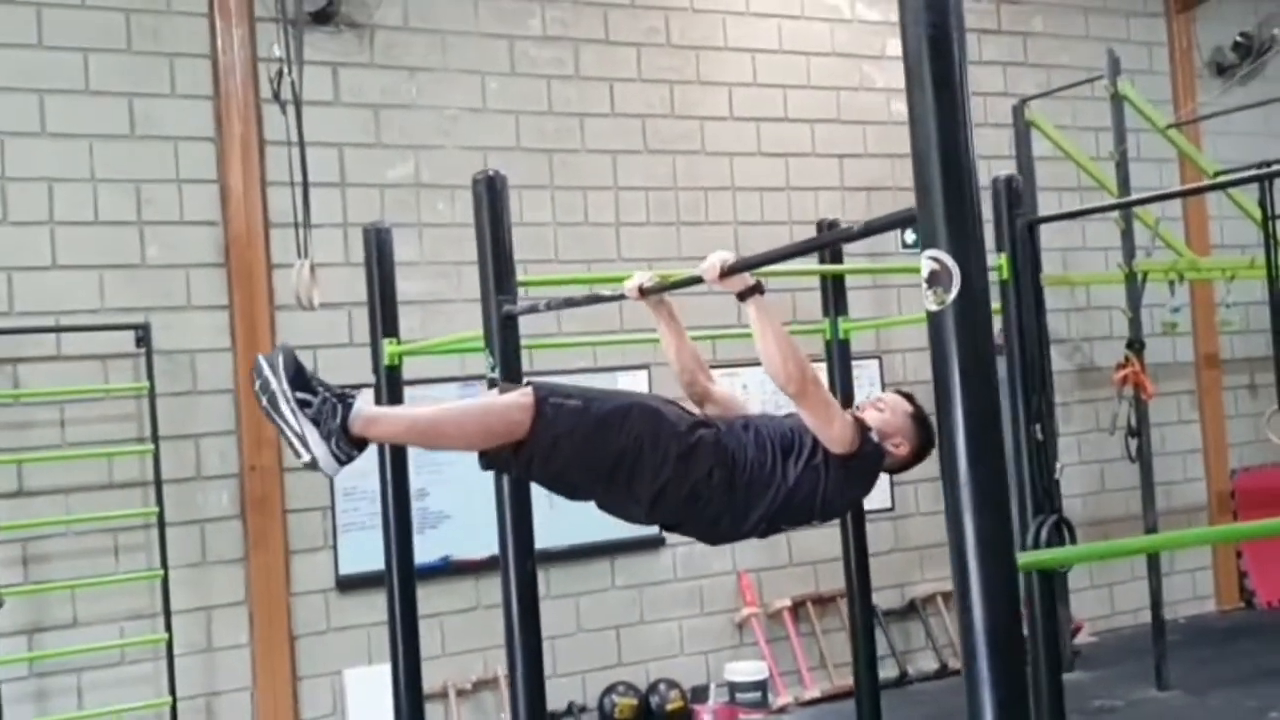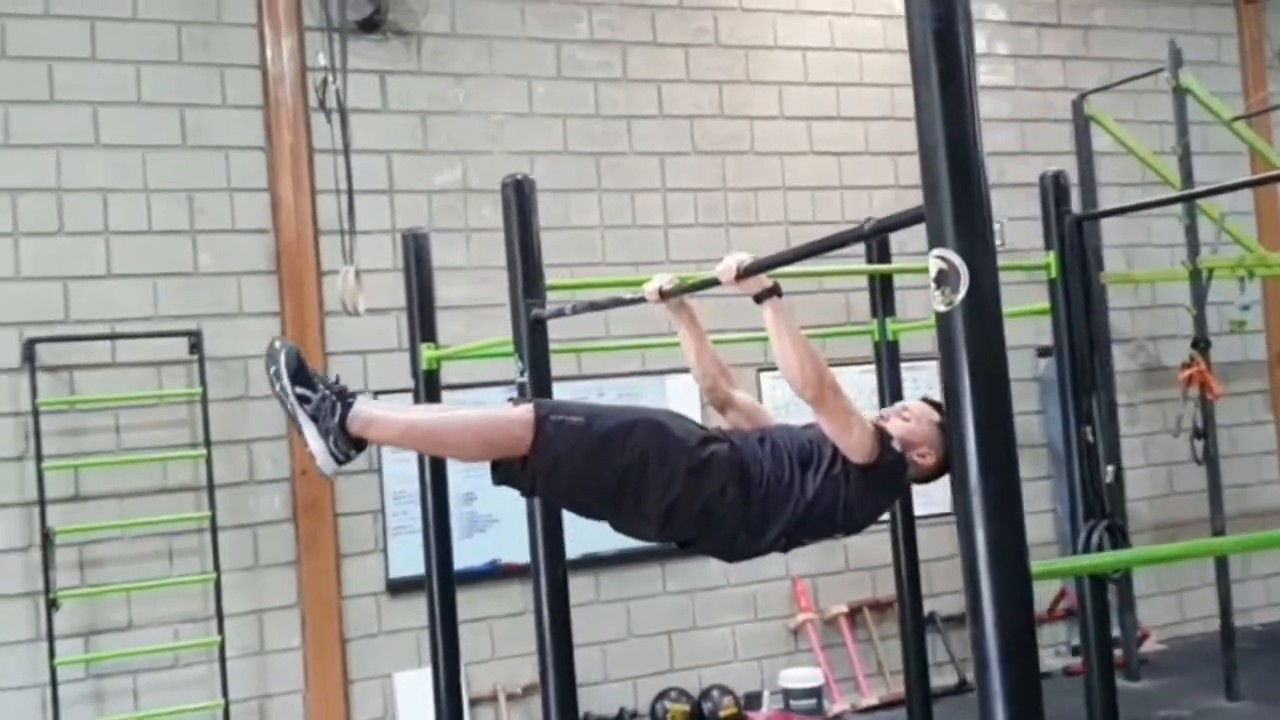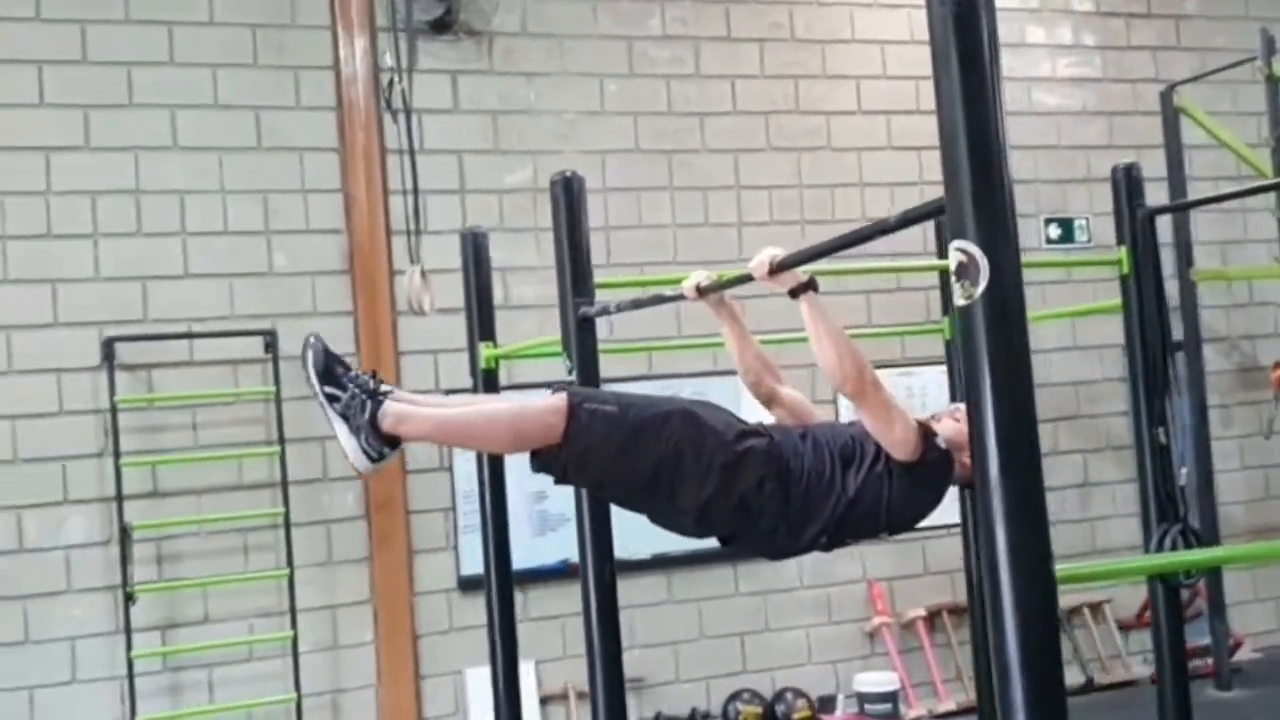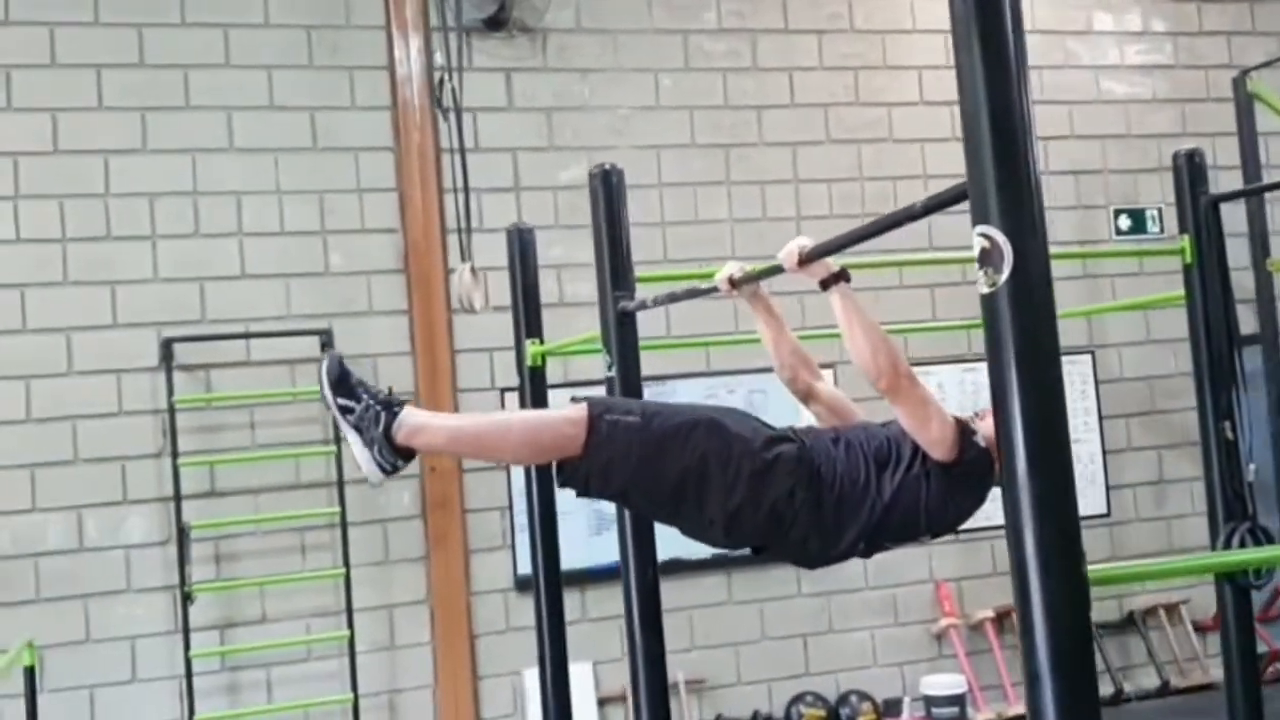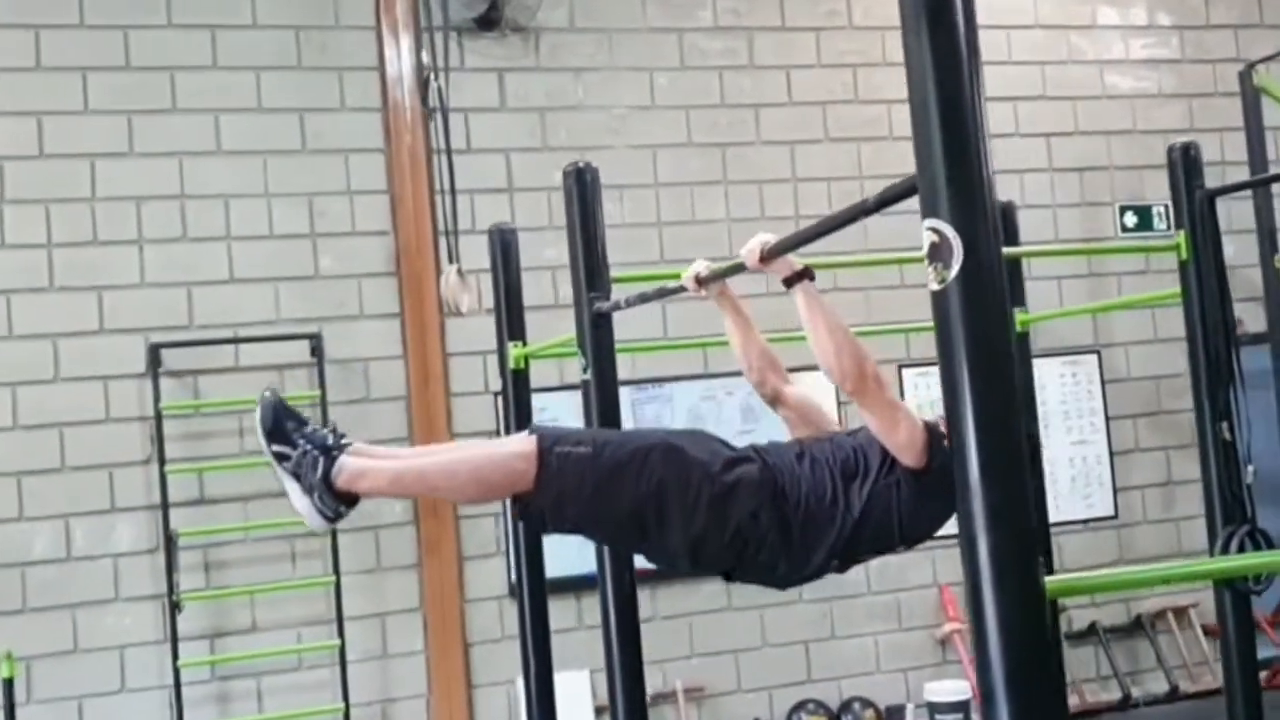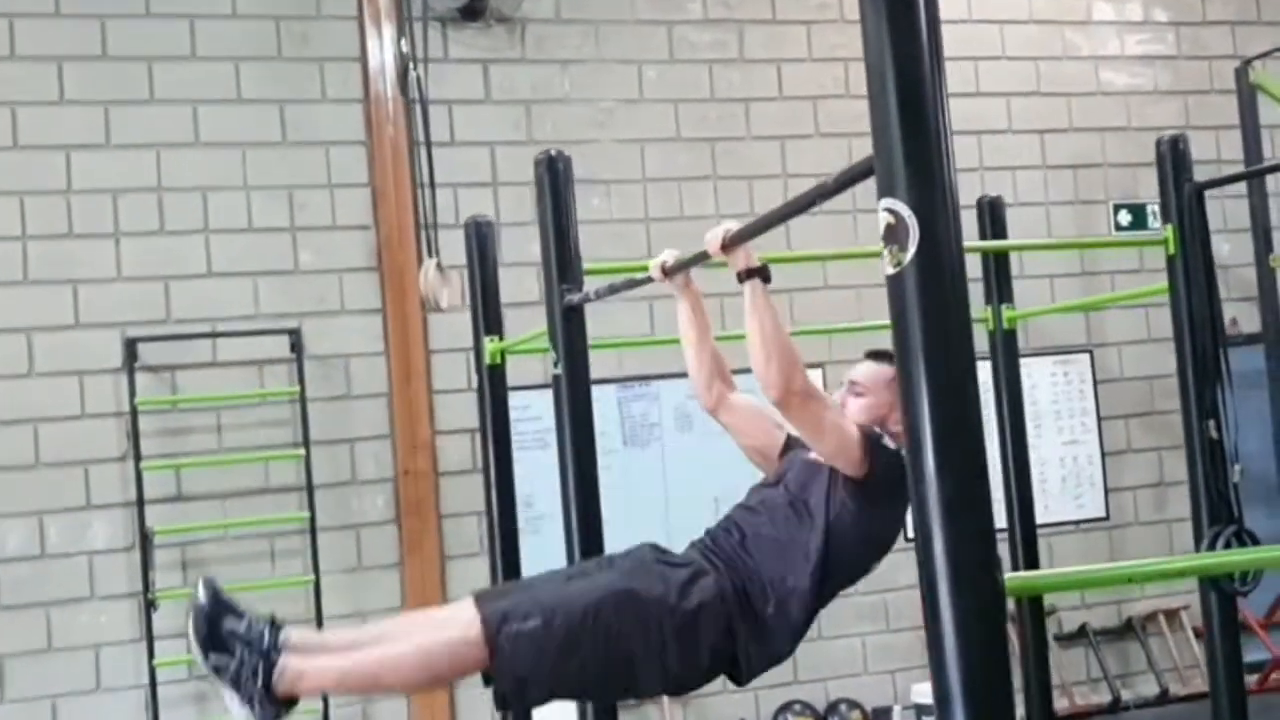
dt=0.4s
person 1, frame 1
left shoulder: (849, 459)
right shoulder: (791, 445)
left elbow: (797, 383)
right elbow: (701, 389)
left wrist: (748, 293)
right wrist: (661, 309)
left hip: (696, 469)
right hip: (683, 464)
left knee: (523, 409)
right knee: (512, 416)
left ankle: (350, 423)
right ankle: (348, 419)
person 1, frame 2
left shoulder: (875, 470)
right shoulder: (812, 454)
left elbow: (817, 389)
right elbow: (723, 394)
left wrist: (766, 296)
right wrist: (681, 312)
left hip: (710, 485)
right hip: (703, 478)
left knee: (525, 426)
right knee: (516, 424)
left ankle: (350, 422)
right ankle: (352, 415)
person 1, frame 3
left shoulder: (919, 467)
right shoulder: (860, 451)
left elbow: (857, 383)
right elbow: (769, 388)
left wrist: (801, 290)
right wrist: (722, 308)
left hip: (750, 480)
right hip: (737, 477)
left knee: (558, 415)
right knee: (550, 415)
left ankle: (383, 420)
right ankle: (387, 404)
person 1, frame 4
left shoulder: (961, 464)
right shoulder: (901, 451)
left elbow: (890, 378)
right elbow: (806, 382)
left wrist: (832, 281)
right wrist: (756, 300)
left hip: (778, 484)
right hip: (767, 485)
left knee: (579, 425)
right knee: (573, 426)
left ankle: (398, 431)
right ankle: (403, 423)
person 1, frame 5
left shoulder: (932, 467)
right shoulder: (872, 457)
left elbow: (856, 379)
right elbow: (774, 386)
left wrist: (795, 278)
right wrist: (724, 297)
left hip: (742, 505)
right hip: (731, 506)
left knee: (528, 457)
right knee: (523, 451)
left ankle: (340, 476)
right ankle: (346, 461)
person 1, frame 6
left shoulder: (875, 473)
right shoulder: (809, 457)
left elbow: (786, 389)
right elbow: (717, 395)
left wrist: (750, 277)
right wrist: (686, 293)
left hip: (704, 611)
right hip: (682, 583)
left knee: (474, 636)
right knee: (464, 619)
right ankle: (286, 651)
